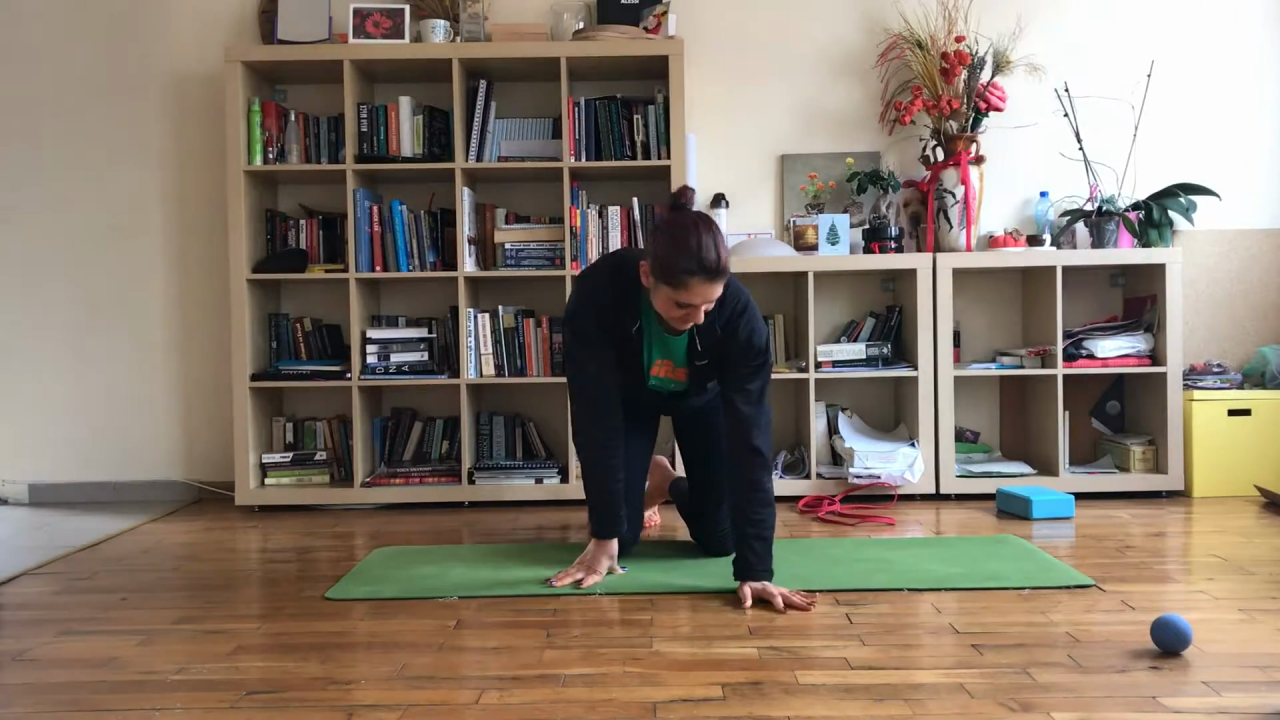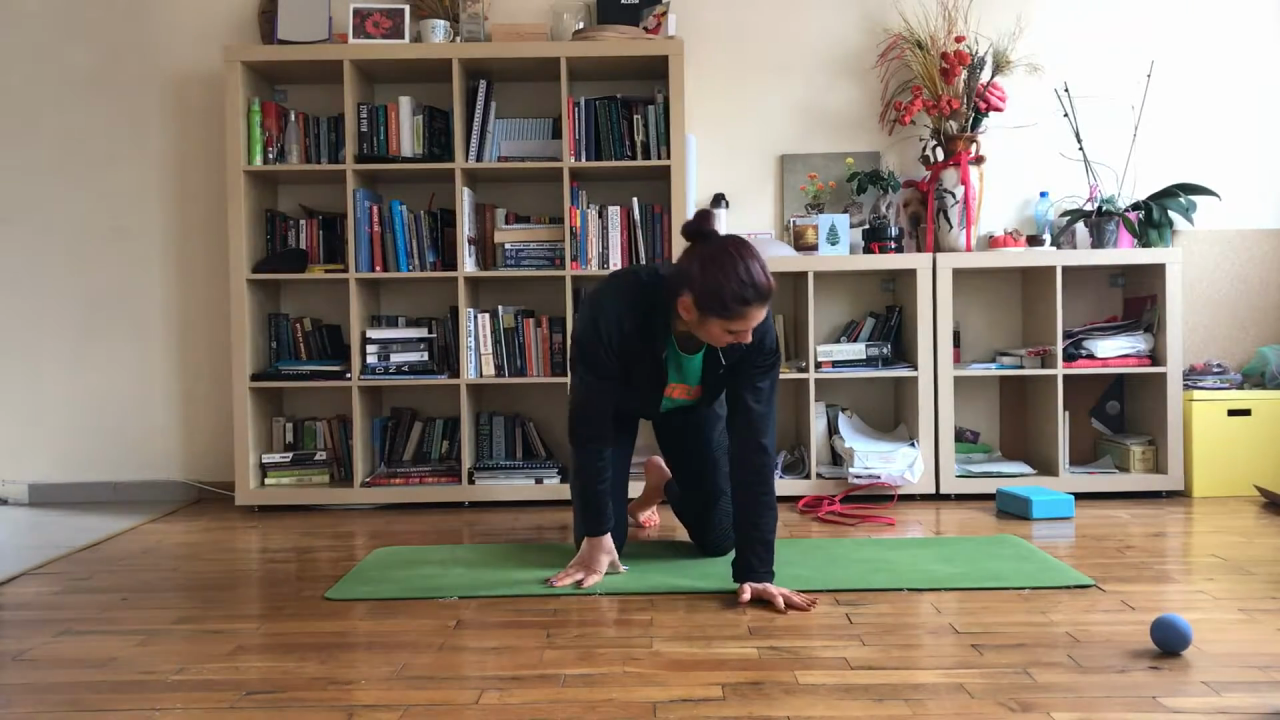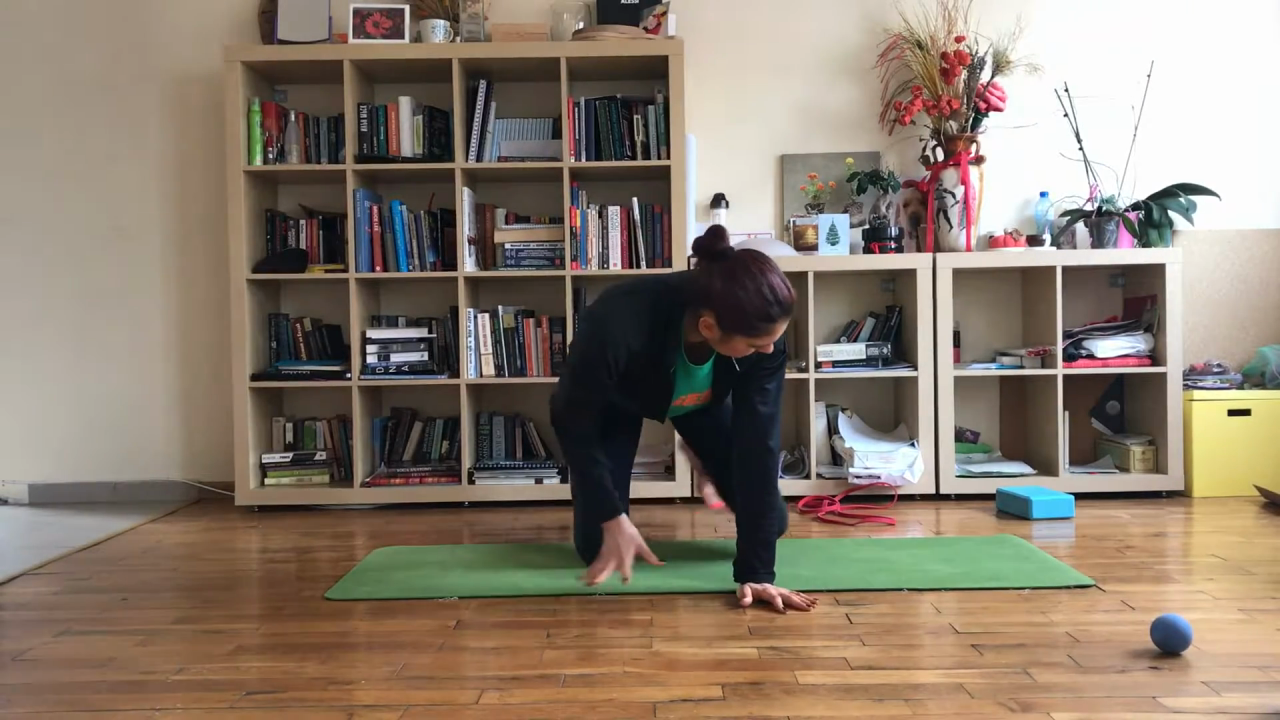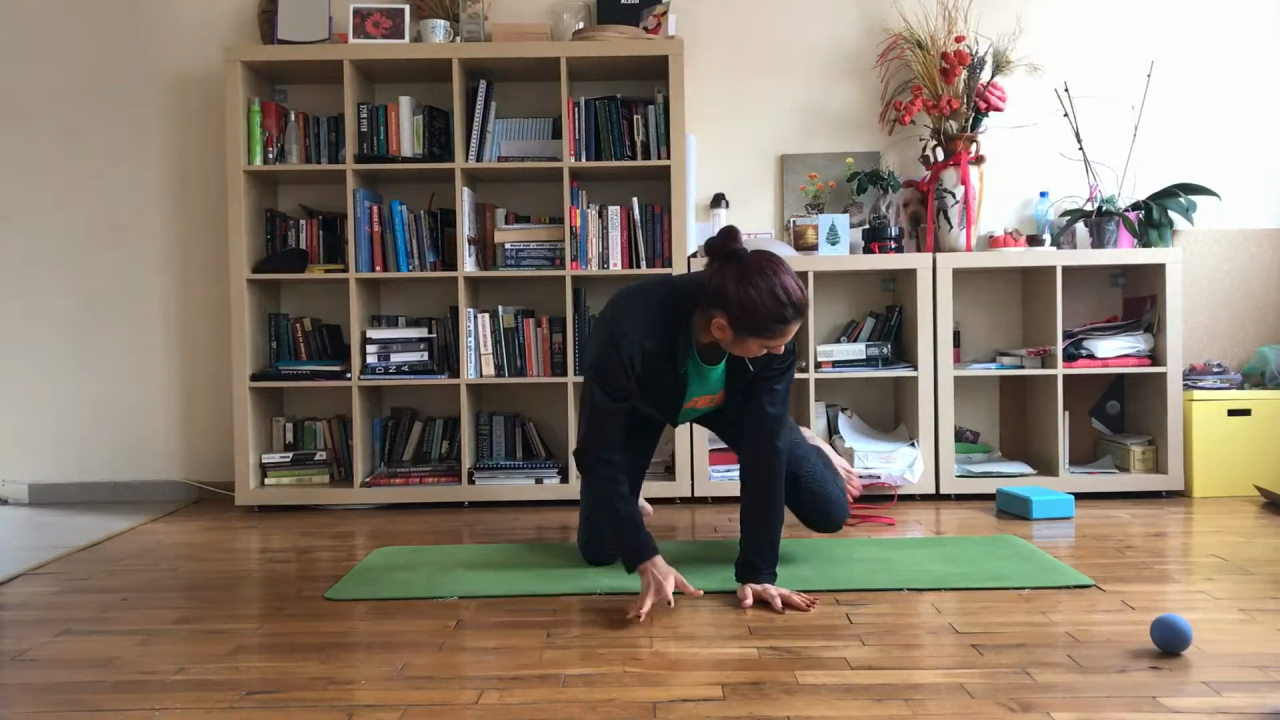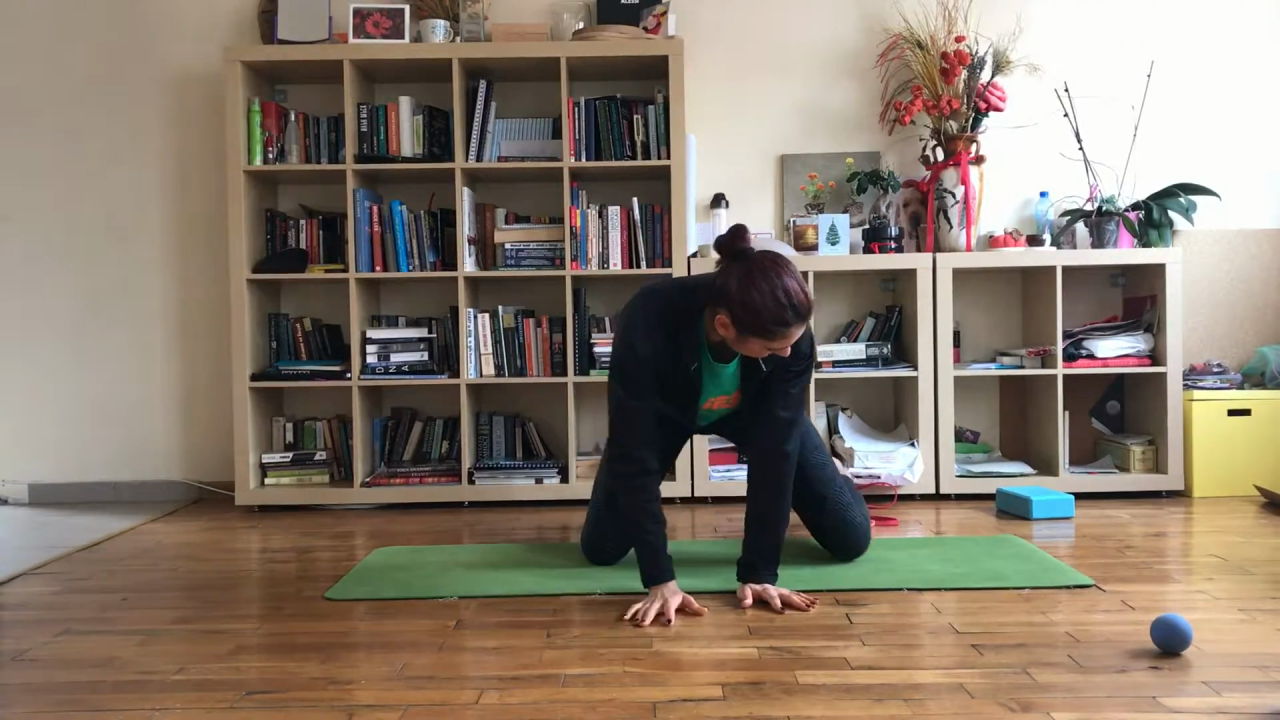
dt=0.3s
person 1, frame 1
left shoulder: (738, 311)
right shoulder: (598, 292)
left elbow: (748, 439)
right elbow: (595, 419)
left wrist: (755, 569)
right wrist: (602, 537)
left hip: (704, 396)
right hip: (630, 395)
left knee: (720, 538)
right knee: (620, 537)
left ankle: (673, 485)
right ankle: (644, 483)
person 1, frame 2
left shoulder: (754, 329)
right shoulder: (613, 311)
left elbow: (753, 442)
right elbow: (587, 425)
left wrist: (756, 572)
right wrist: (595, 533)
left hip: (691, 405)
right hip: (615, 401)
left knee: (719, 537)
right knee: (603, 546)
left ankle: (665, 482)
person 1, frame 3
left shoulder: (762, 333)
right shoulder: (618, 326)
left elbow: (758, 441)
right elbow: (570, 421)
left wrist: (756, 571)
right wrist: (612, 518)
left hip: (703, 401)
right hip: (615, 400)
left knee: (772, 521)
right knee: (598, 549)
left ankle: (705, 459)
person 1, frame 4
left shoulder: (773, 333)
right shoulder: (630, 330)
left elbow: (764, 442)
right elbow: (599, 451)
left wrist: (758, 571)
right wrist: (646, 559)
left hip: (729, 401)
right hip: (641, 407)
left knee: (830, 511)
right knee: (599, 549)
left ankle: (807, 450)
right ankle: (624, 503)
person 1, frame 5
left shoulder: (788, 335)
right shoulder: (647, 326)
left elbow: (775, 446)
right elbow: (632, 454)
left wrist: (758, 571)
right wrist: (660, 579)
left hip: (751, 408)
right hip: (667, 411)
left knee: (850, 537)
right knee: (601, 548)
left ankle: (827, 475)
right ankle: (639, 504)
